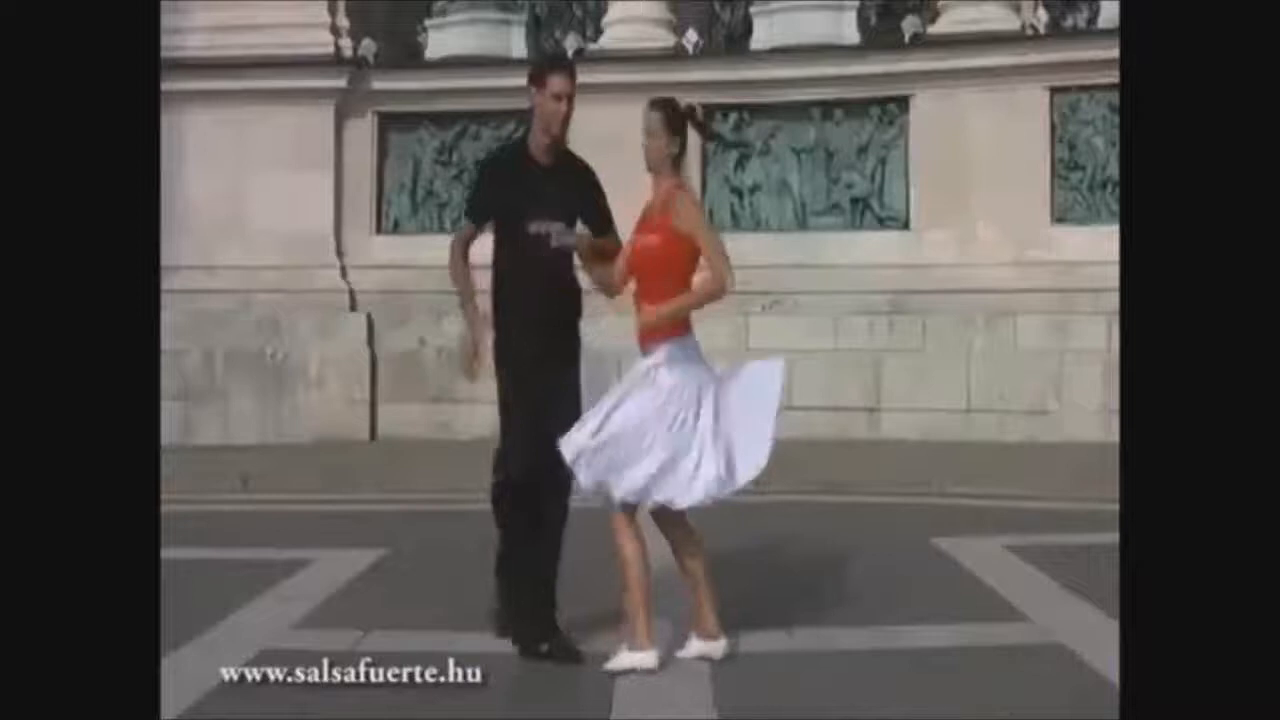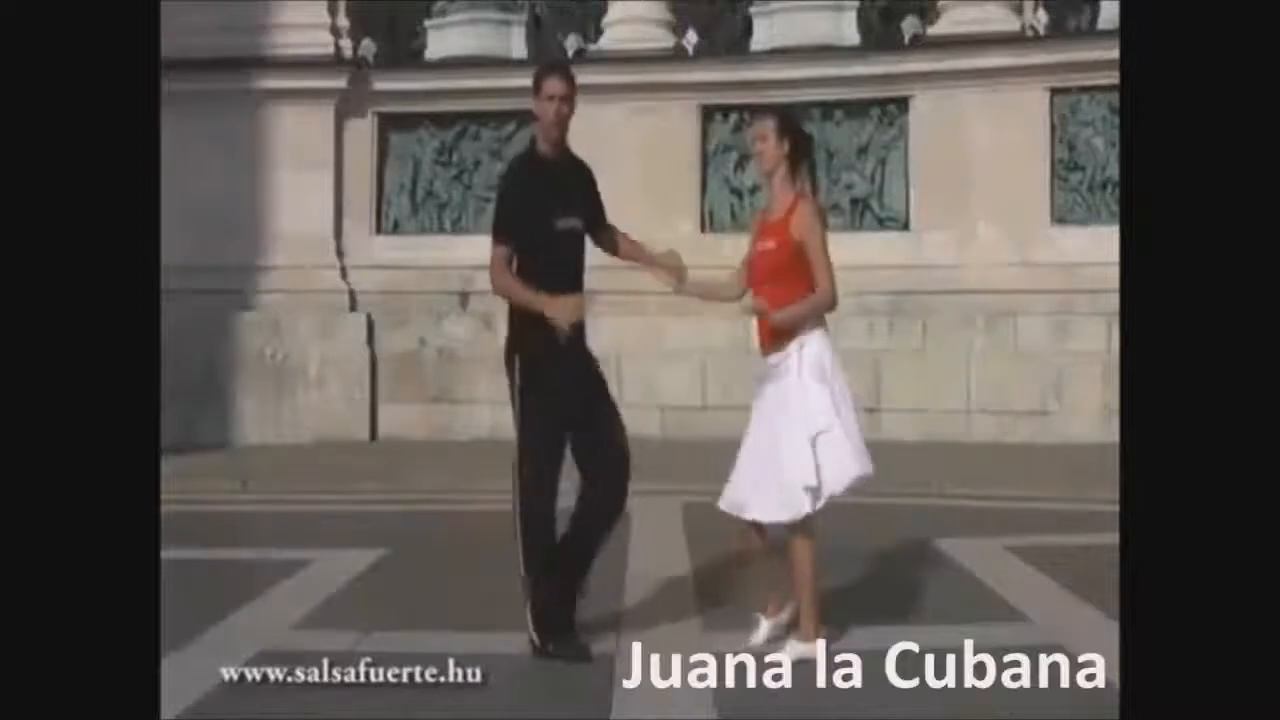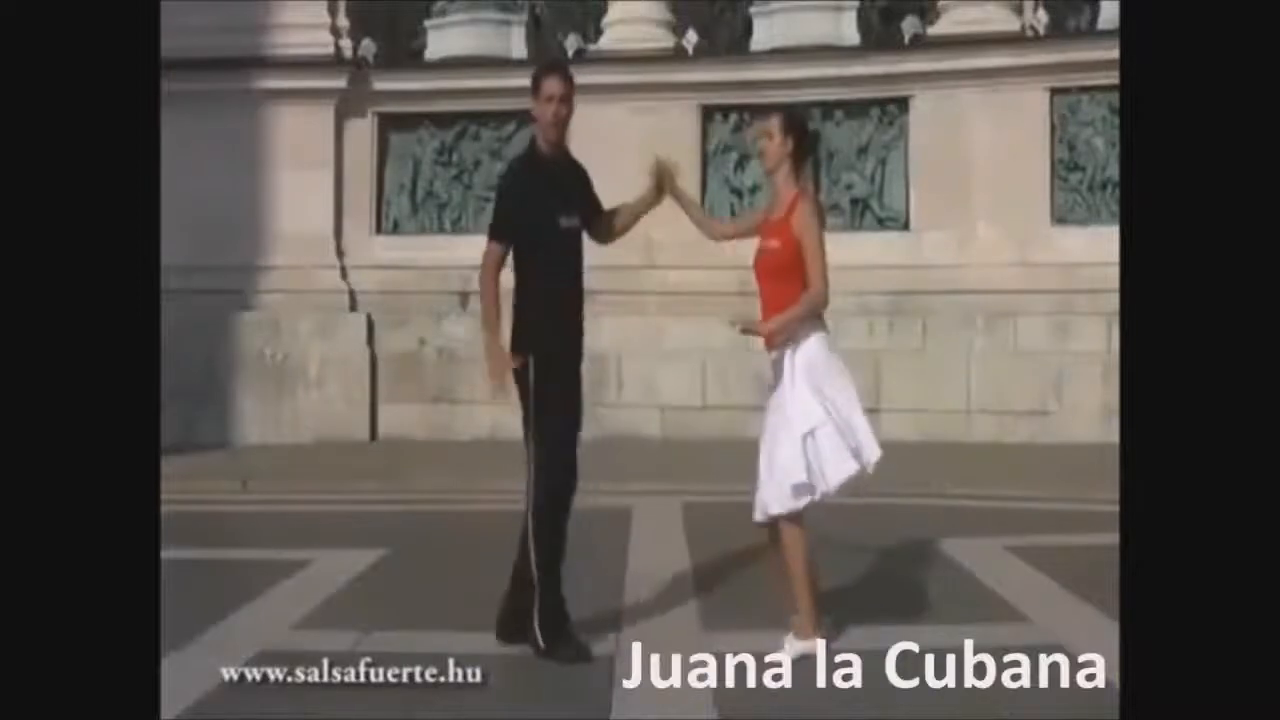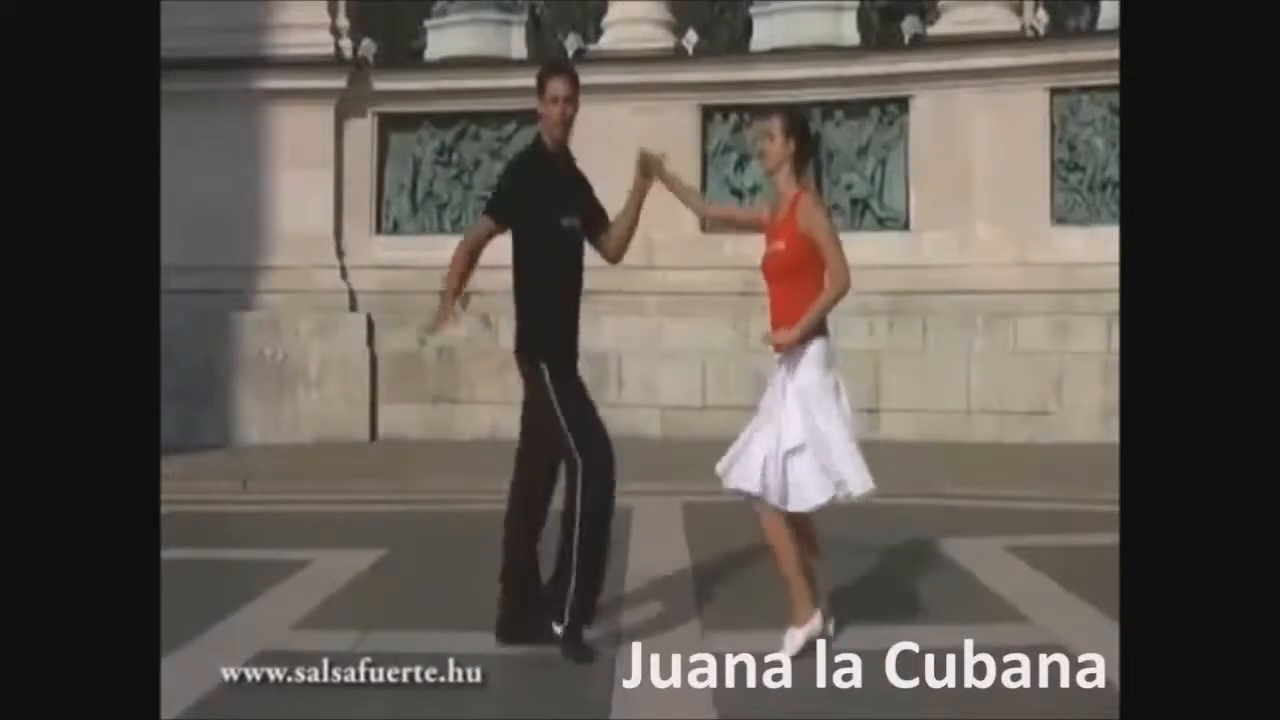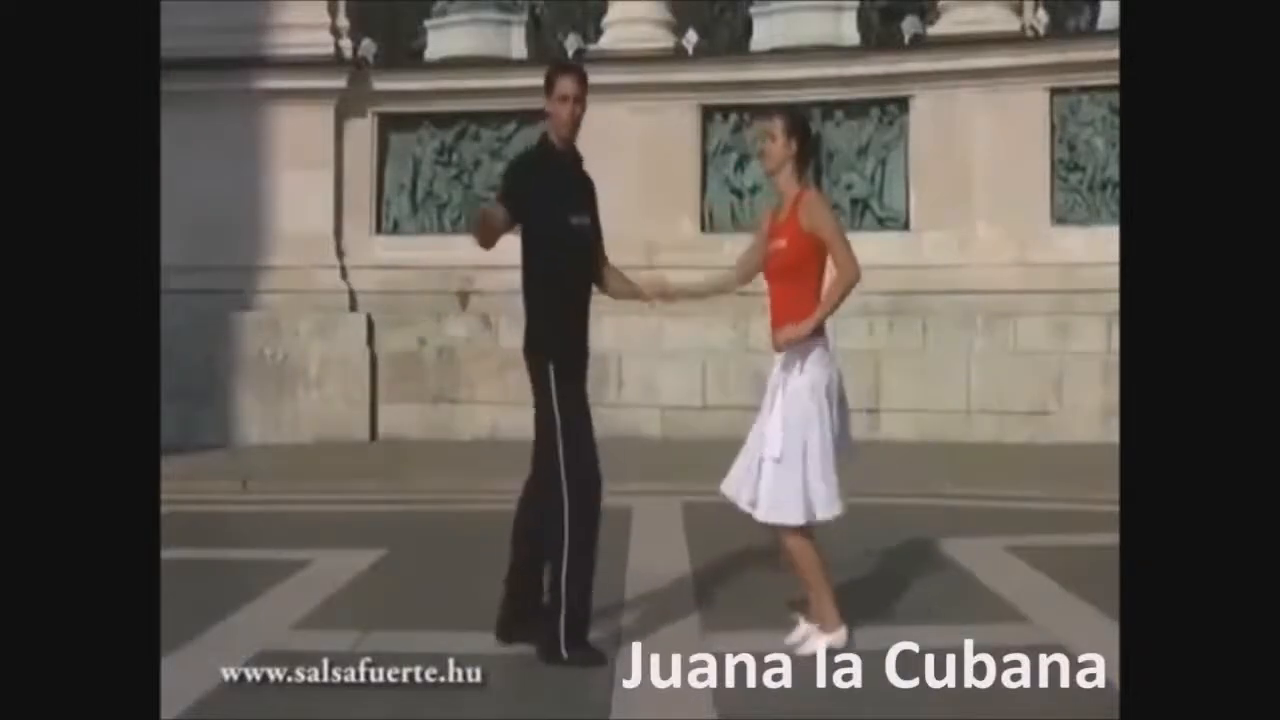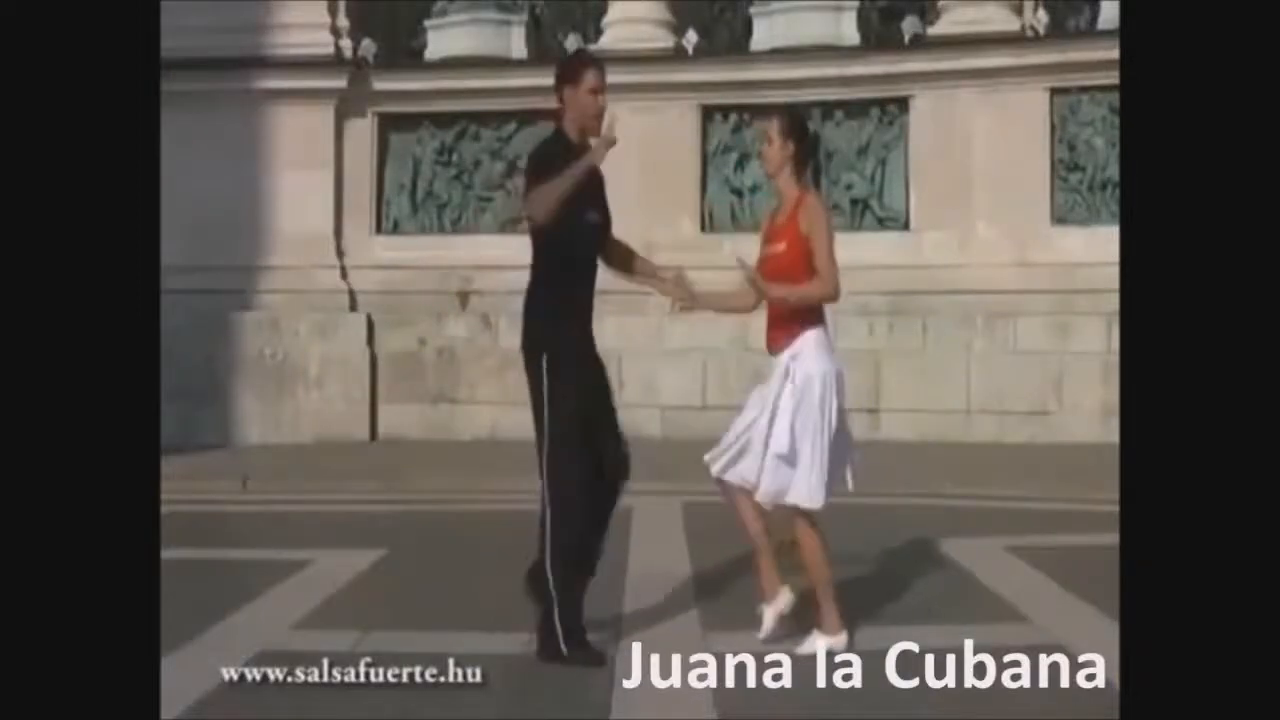
dt=0.2s
person 1, frame 1
left shoulder: (579, 176)
right shoulder: (500, 167)
left elbow: (610, 249)
right elbow: (459, 247)
left wrist: (587, 247)
right wrist: (472, 318)
left hip: (562, 345)
right hip: (515, 343)
left knee: (556, 478)
right knee: (517, 472)
left ankle: (538, 619)
right ankle: (526, 619)
person 1, frame 2
left shoulder: (580, 175)
right shoulder: (519, 178)
left elbow: (605, 236)
right elbow: (499, 275)
left wrist: (655, 260)
right wrist: (546, 304)
left hip: (573, 348)
right hip: (533, 351)
left knee: (609, 465)
right knee: (537, 483)
left ankle: (563, 578)
right ankle: (547, 625)
person 1, frame 3
left shoulder: (574, 173)
right shoulder: (519, 177)
left elbow: (603, 228)
right elbow: (490, 268)
left wrist: (650, 199)
right wrist: (494, 345)
left hip: (566, 348)
right hip: (534, 352)
left knee: (559, 483)
right knee: (548, 480)
left ankle: (521, 613)
right ankle: (543, 625)
person 1, frame 4
left shoulder: (574, 178)
right shoulder: (523, 171)
left elbow: (611, 248)
right elbow: (476, 239)
left wrist: (639, 191)
right wrist: (449, 298)
left hip: (560, 347)
right hip: (540, 348)
left knee: (535, 475)
right knee: (592, 465)
left ankle: (519, 614)
right ankle: (562, 614)
person 1, frame 5
left shoulder: (582, 179)
right shoulder: (530, 168)
left elbow: (600, 270)
right elbow: (493, 227)
left wrist: (641, 291)
right wrist: (482, 223)
left hip: (570, 345)
right hip: (550, 348)
left knee: (550, 480)
right knee: (577, 480)
left ankle: (521, 613)
right ankle: (562, 633)
person 1, frame 6
left shoulder: (592, 169)
right shoulder: (549, 159)
right elbow: (537, 214)
left wrist: (657, 275)
right wrist: (587, 162)
left hip: (578, 338)
right hip: (549, 341)
left knee: (609, 465)
right knee: (564, 478)
left ankle: (552, 580)
right ankle: (560, 632)
person 2, frame 1
left shoulder: (682, 203)
right shoulder: (652, 208)
left elbow: (721, 278)
right elbow: (616, 280)
left wrist: (667, 309)
left hip: (672, 365)
right hip: (659, 366)
left knee: (626, 500)
right knee: (662, 504)
left ankle: (641, 641)
right ankle: (708, 628)
person 2, frame 2
left shoulder: (805, 213)
right shoulder: (763, 220)
left elbow: (821, 299)
right elbow: (738, 287)
left wrist: (775, 315)
right wrist: (686, 284)
left hip: (805, 363)
right hip: (775, 368)
left knee: (797, 505)
right knee: (752, 500)
left ankle: (808, 633)
right ankle: (776, 605)
person 2, frame 3
left shoulder: (803, 207)
right shoulder: (768, 213)
left elbow: (819, 293)
right elbow: (718, 230)
left wrist: (772, 326)
right wrist: (674, 192)
left hip: (805, 359)
right hip: (782, 363)
left knee: (788, 502)
right knee: (778, 503)
left ankle: (805, 630)
right ankle: (806, 614)
person 2, frame 4
left shoulder: (808, 206)
right shoulder: (771, 215)
left elbow: (840, 279)
right elbow: (710, 212)
left wrist: (797, 330)
right wrist: (663, 178)
left hip: (806, 364)
right hip: (789, 367)
left knee: (768, 494)
right knee: (787, 499)
left ankle: (803, 612)
right ankle: (814, 610)
person 2, frame 5
left shoulder: (812, 204)
right shoulder: (773, 220)
left elbow: (849, 270)
right elbow: (736, 276)
left wrist: (809, 324)
right wrist: (679, 291)
left hip: (805, 365)
right hip: (790, 367)
left knee: (782, 507)
right knee: (785, 503)
left ankle: (831, 621)
right ankle: (816, 612)
person 2, frame 6
left shoulder: (810, 207)
right shoulder: (773, 219)
left elbow: (830, 285)
right elbow: (751, 297)
left wrist: (775, 292)
right wrist: (696, 299)
left hip: (808, 360)
right hip: (786, 365)
left knee: (796, 502)
right knee: (737, 476)
left ankle: (831, 624)
right ankle: (773, 589)
